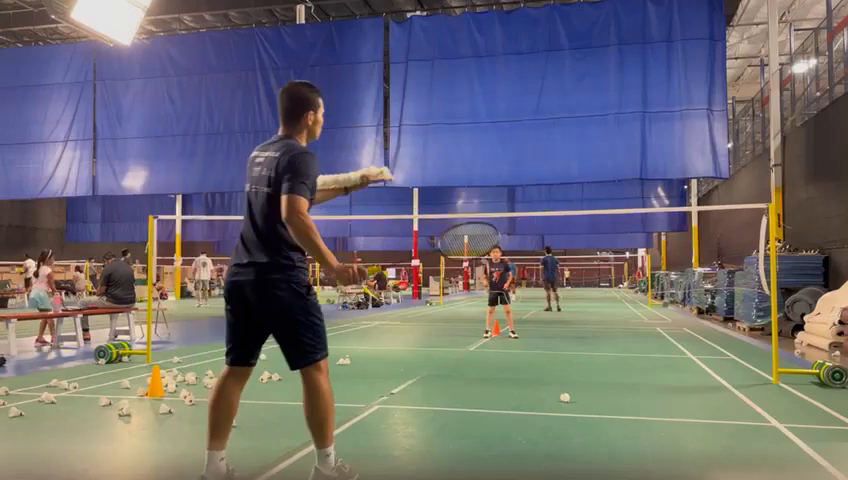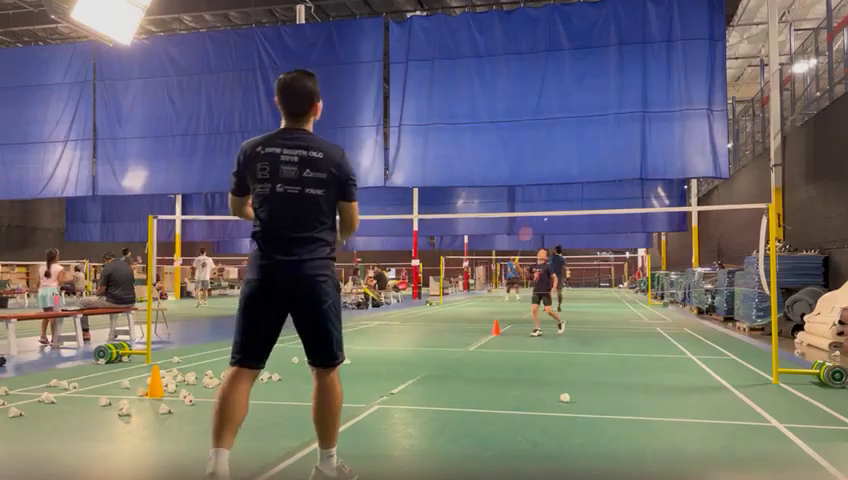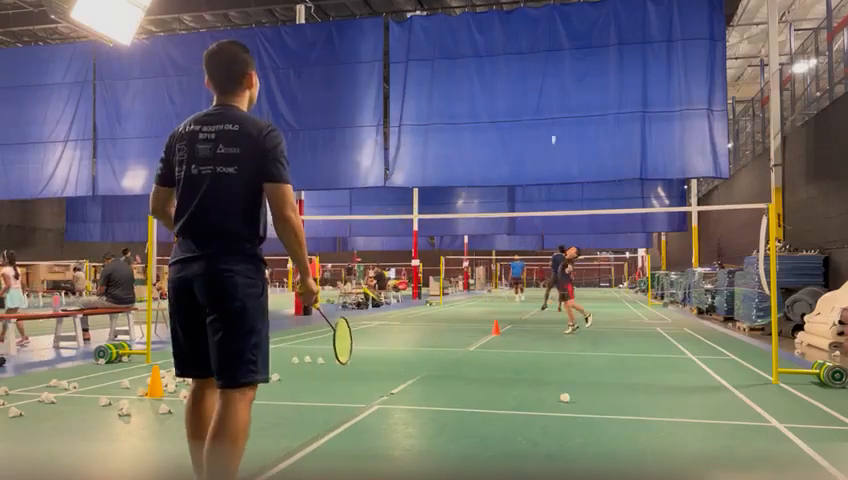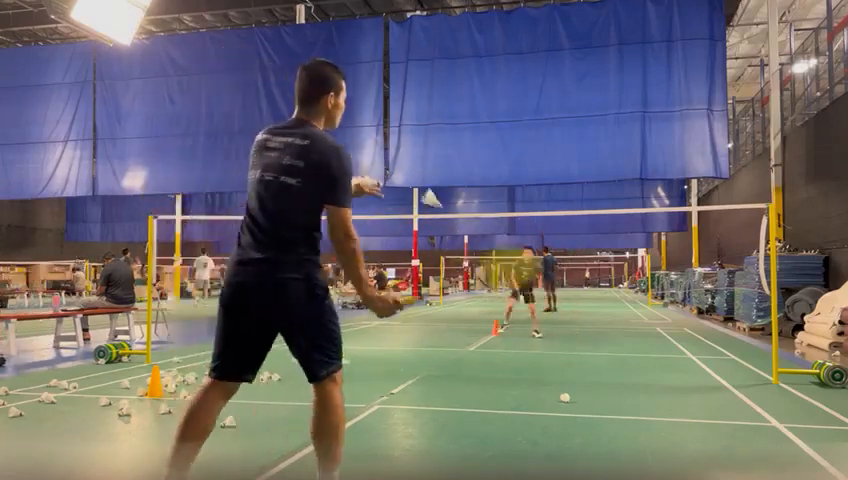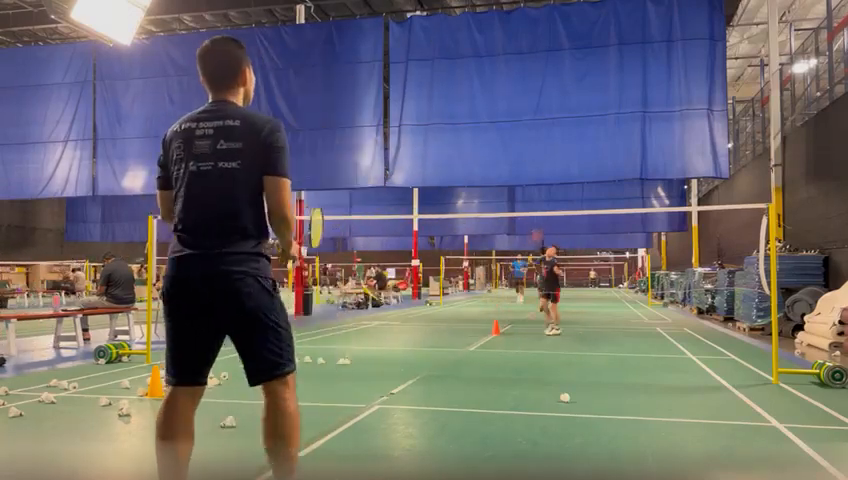
dt=1s
person 1, frame 1
left shoulder: (259, 154)
right shoulder: (300, 157)
right elbow: (294, 216)
left wrist: (349, 185)
right wrist: (331, 264)
left hip: (240, 276)
right hip: (281, 279)
left knee: (235, 369)
right knee: (314, 368)
person 1, frame 2
left shoulder: (251, 152)
right shoulder: (335, 158)
left elbow: (238, 209)
right elbow: (350, 224)
right wrist: (335, 237)
left hip: (264, 273)
right hip: (314, 274)
left knee: (242, 369)
right knee: (326, 370)
person 1, frame 3
left shoulder: (181, 134)
right shoulder: (262, 135)
left elbow: (158, 206)
right elbow: (285, 214)
right wrist: (305, 275)
left hip: (185, 270)
right hip: (235, 272)
left knee: (204, 383)
right knee: (236, 390)
person 1, frame 4
left shoulder: (262, 140)
right shoulder: (330, 153)
right elbow: (342, 233)
left wrist: (349, 187)
right wrist: (367, 292)
left hip: (243, 275)
right hip: (293, 279)
left knee: (220, 382)
right knee: (327, 381)
person 1, frame 5
left shoulder: (176, 133)
right shoulder: (264, 130)
left elbow: (166, 210)
right elbow: (280, 210)
right wrist: (287, 245)
left hip: (184, 272)
right hip: (243, 271)
left knee: (183, 390)
right knee: (279, 383)
